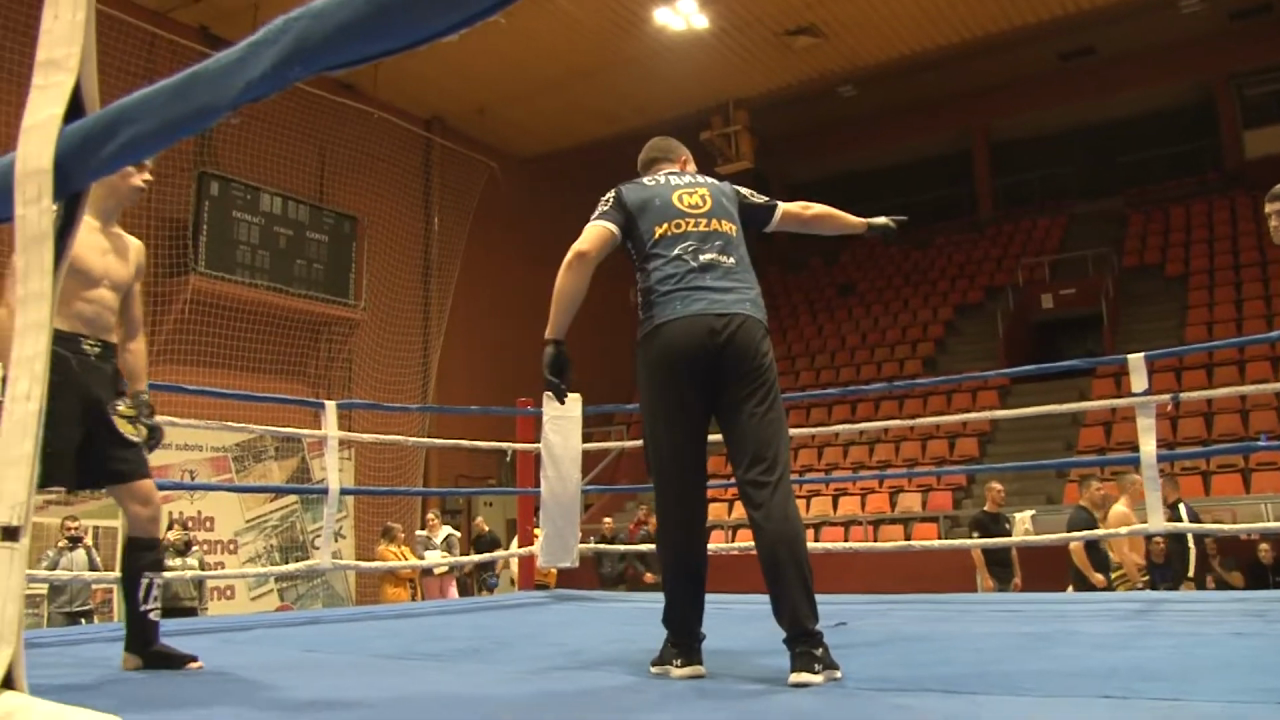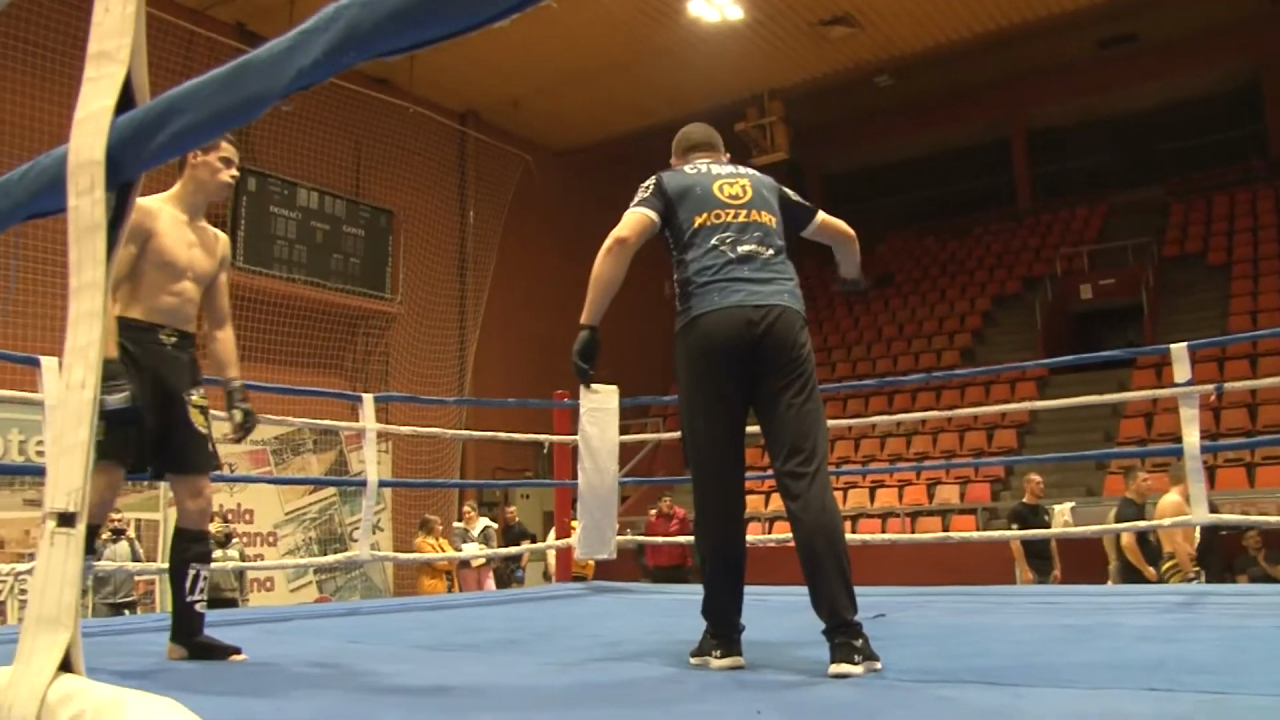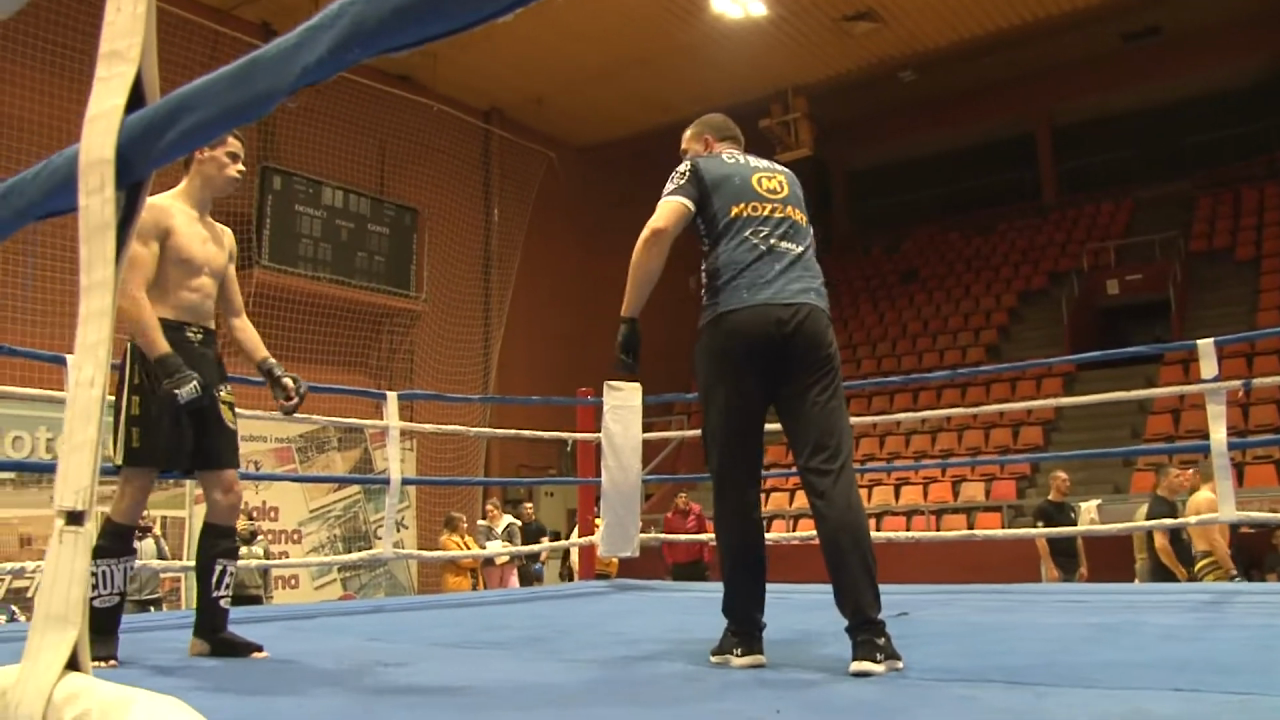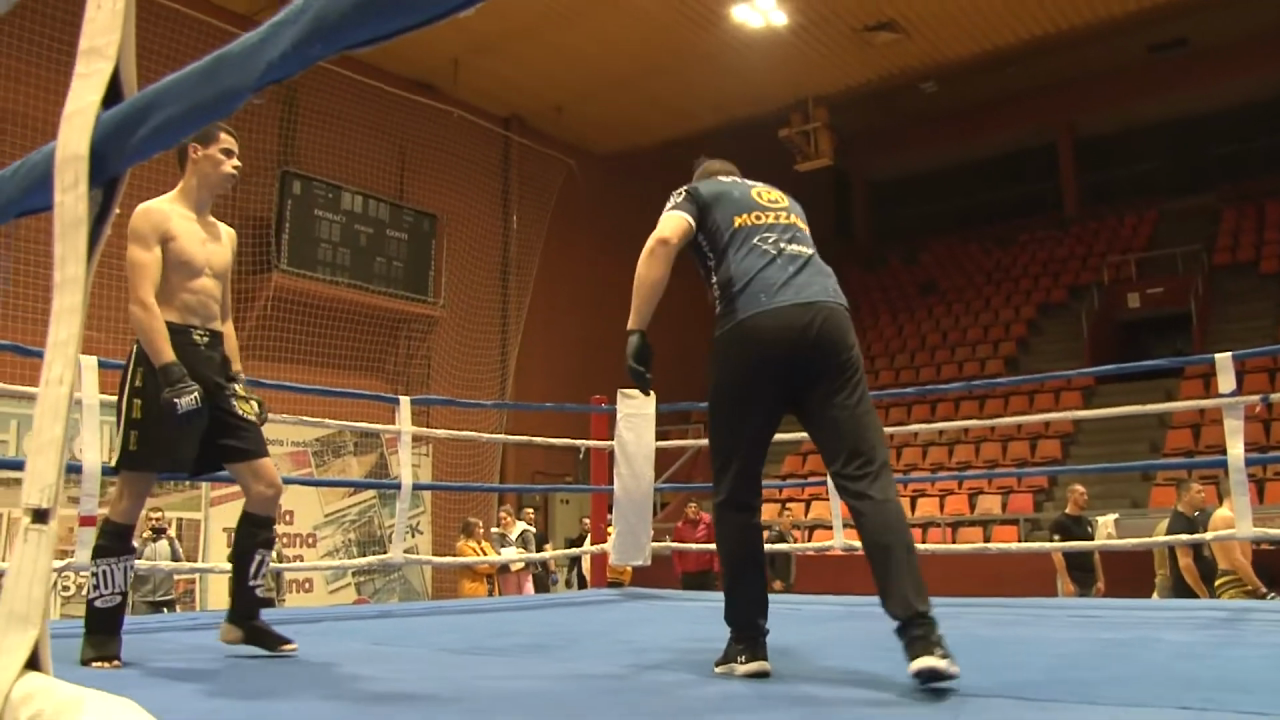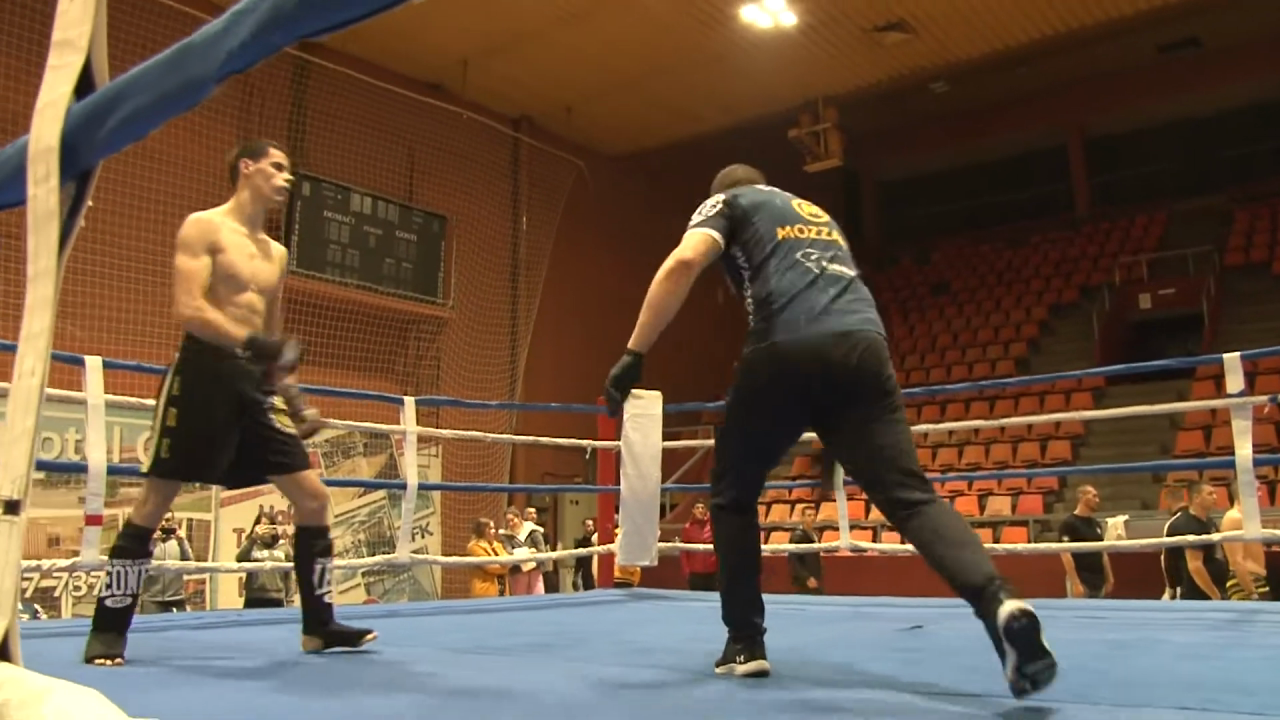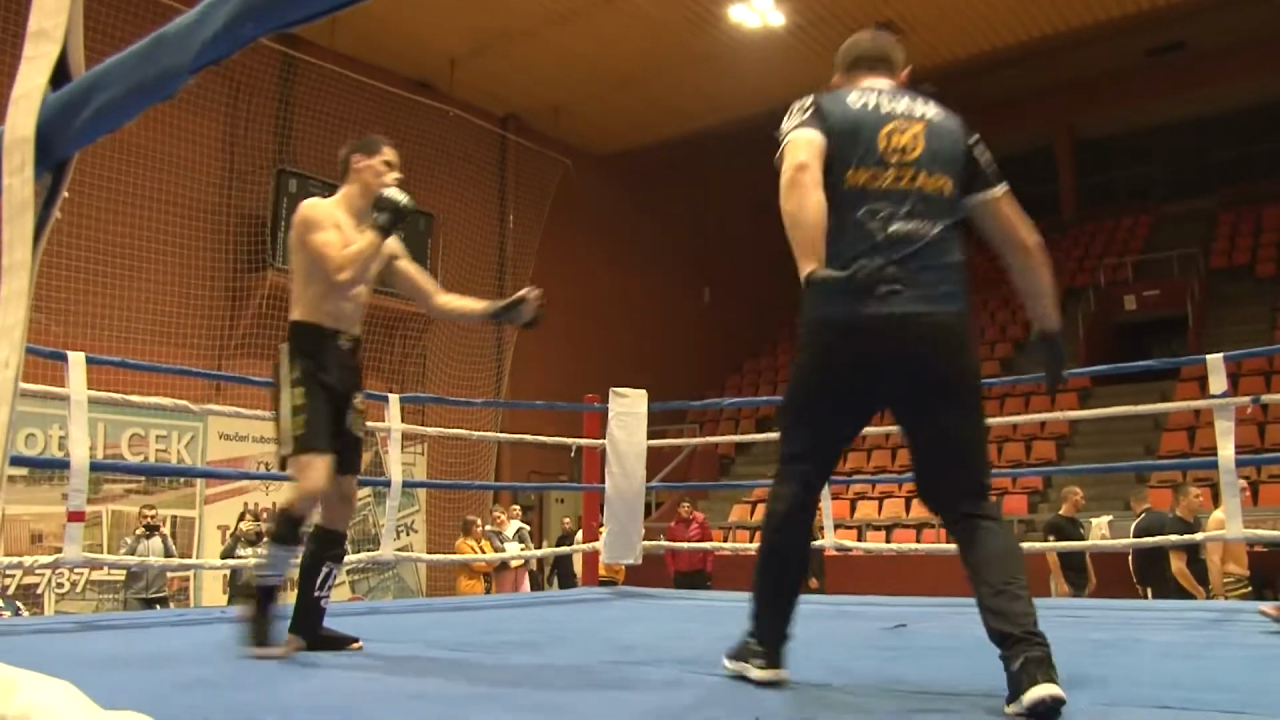
dt=0.3s
person 1, frame 1
left shoulder: (627, 195)
right shoulder: (724, 192)
left elbow: (581, 254)
right elbow: (806, 214)
left wrist: (554, 340)
right wrist: (867, 224)
left hip: (671, 335)
right hip: (741, 328)
left knee: (679, 494)
right knee: (767, 487)
left ankle: (682, 646)
right ankle: (807, 647)
person 1, frame 2
left shoulder: (666, 182)
right shoulder: (765, 184)
left elbow: (621, 242)
right elbow: (842, 233)
left wrist: (588, 328)
right wrist: (850, 270)
left hip: (710, 326)
right hip: (780, 320)
left knee: (717, 485)
right knee: (806, 477)
left ankle: (722, 636)
right ankle: (846, 638)
person 1, frame 3
left shoulder: (697, 168)
right shoulder: (787, 177)
left elbow: (659, 230)
left wrist: (628, 319)
left hip: (736, 321)
right hip: (807, 316)
left knee: (735, 483)
right knee: (831, 475)
left ankle: (743, 634)
right ankle: (868, 637)
person 1, frame 4
left shoulder: (696, 192)
right shoulder: (787, 200)
left elbow: (662, 242)
left wrist: (637, 333)
left hip: (753, 330)
right hip: (825, 318)
left knee: (736, 492)
right knee: (867, 478)
left ankle: (747, 642)
right ankle: (918, 634)
person 1, frame 5
left shoulder: (725, 205)
right shoulder: (817, 214)
left elbow: (681, 264)
left wrist: (633, 353)
right wrist: (889, 416)
left hip: (781, 357)
right hip: (858, 354)
left knee: (733, 499)
right knee: (914, 502)
left ankle: (745, 642)
right ankle: (996, 602)
person 1, frame 6
left shoulder: (818, 108)
right shoulder: (948, 126)
left elbow: (800, 170)
right elbow: (1022, 242)
left wrist: (814, 273)
right wrist: (1049, 329)
left hip: (845, 326)
right hip: (940, 332)
left knee: (798, 484)
right knee: (970, 504)
left ankle: (764, 644)
right ankle: (1029, 662)
person 2, frame 1
left shoulder: (133, 248)
left wrist: (141, 402)
left hip: (103, 374)
right hip: (55, 363)
left knee: (145, 504)
left ankle: (142, 643)
person 2, frame 2
left shoulder: (217, 242)
right shoulder: (144, 213)
left elbow: (219, 326)
right elbow: (102, 291)
left wrist: (236, 393)
right wrist: (109, 366)
left hip: (181, 364)
right hip: (134, 354)
left knee: (198, 500)
right knee: (103, 487)
left ankle: (189, 634)
person 2, frame 3
left shoulder: (224, 236)
right shoulder: (155, 212)
left elbow: (235, 316)
right elbow: (133, 298)
left wrist: (273, 371)
right wrist: (168, 362)
left hip: (206, 361)
right hip: (159, 358)
left knee: (226, 496)
right knee: (135, 491)
left ankle: (210, 629)
right ankle: (101, 629)
person 2, frame 4
left shoulder: (225, 236)
right shoulder: (153, 217)
right elbow: (141, 303)
left wrist: (238, 380)
right wrist: (172, 373)
left hip: (213, 365)
right hip: (161, 362)
left knee: (266, 486)
right knee: (132, 495)
left ankle: (244, 617)
right ankle: (101, 631)
person 2, frame 5
left shoulder: (276, 252)
right shoulder: (204, 227)
right elbow: (187, 309)
left wrist: (292, 394)
right wrist: (250, 339)
left hip: (257, 379)
right hip: (203, 373)
left knee: (313, 497)
right knee: (154, 502)
left ankle: (319, 623)
right ankle: (106, 629)
person 2, frame 6
left shoulder: (386, 243)
right shoulder: (314, 212)
left elbow: (436, 300)
right elbow: (340, 275)
left wrist: (502, 310)
right wrist: (380, 225)
left hip: (343, 364)
right hip: (305, 358)
left knee: (340, 503)
right knee: (313, 486)
left ankle: (306, 624)
right ankle: (262, 607)
